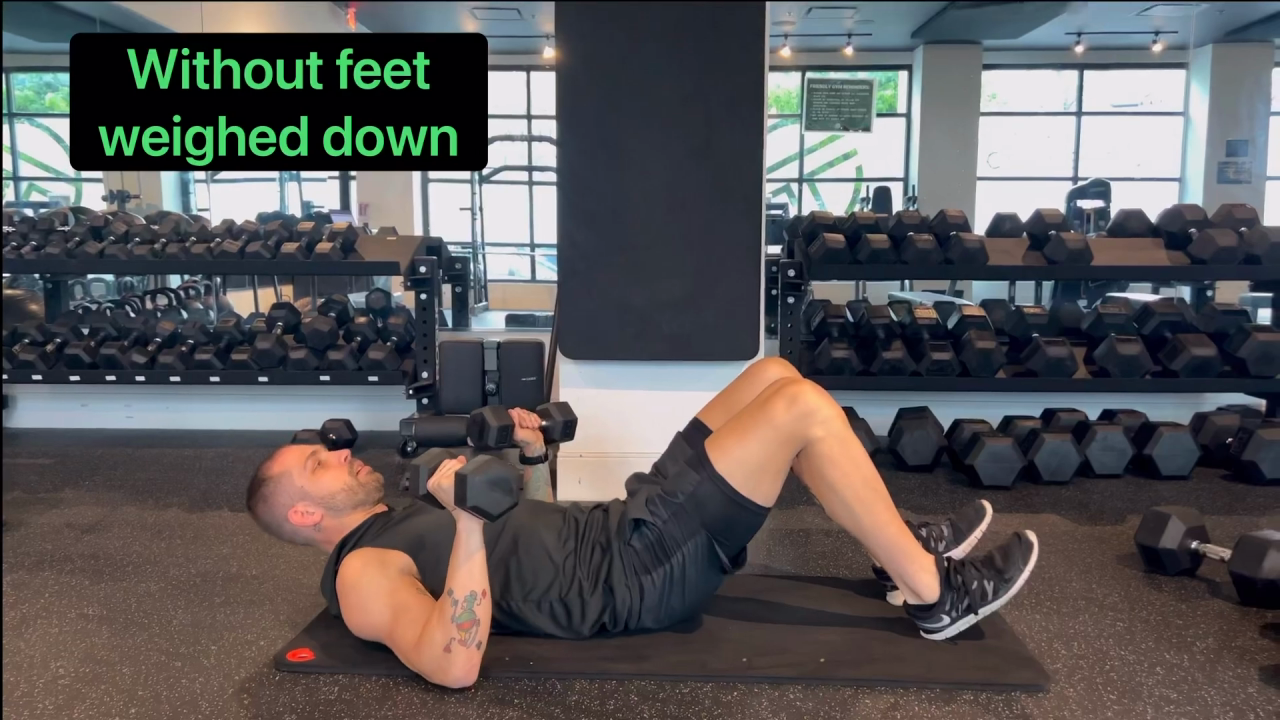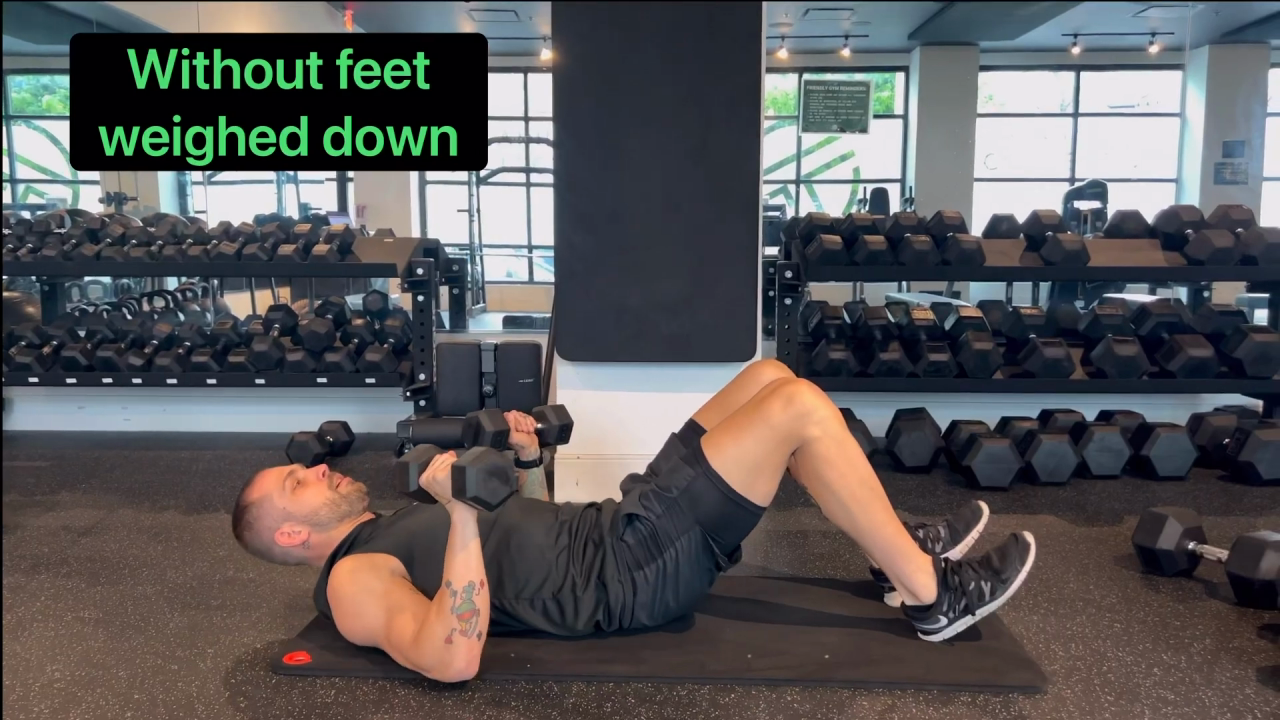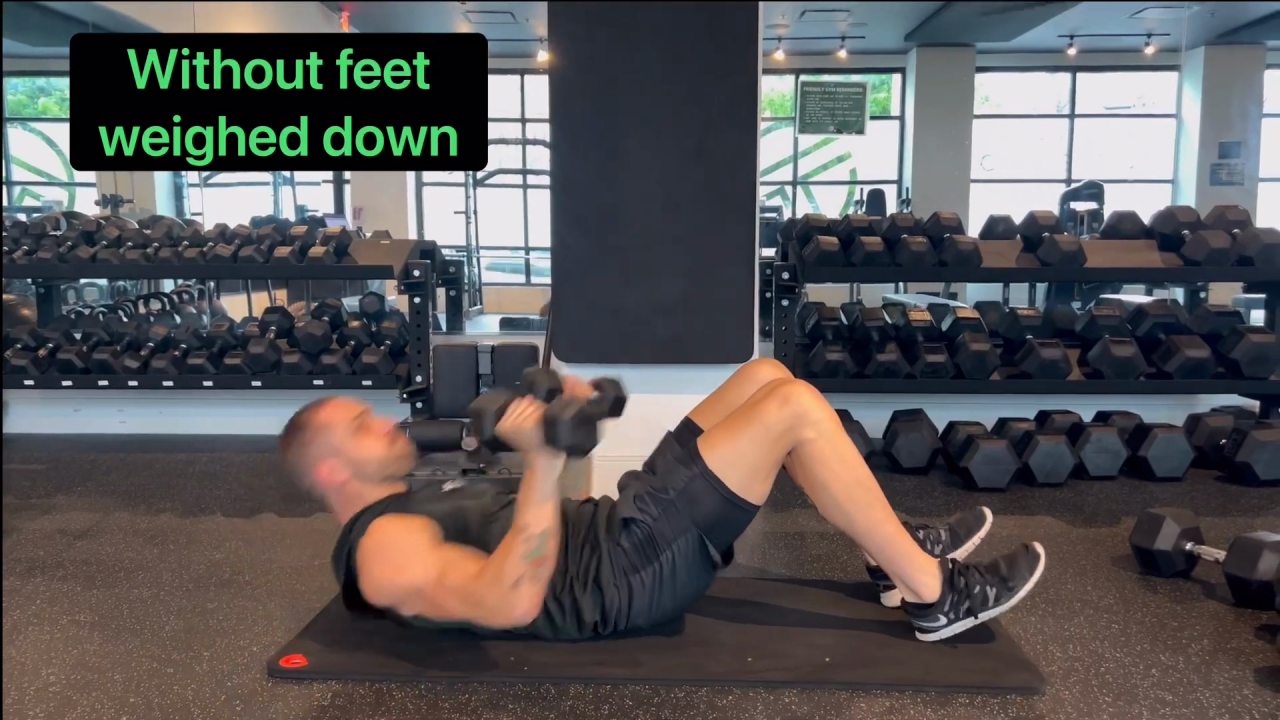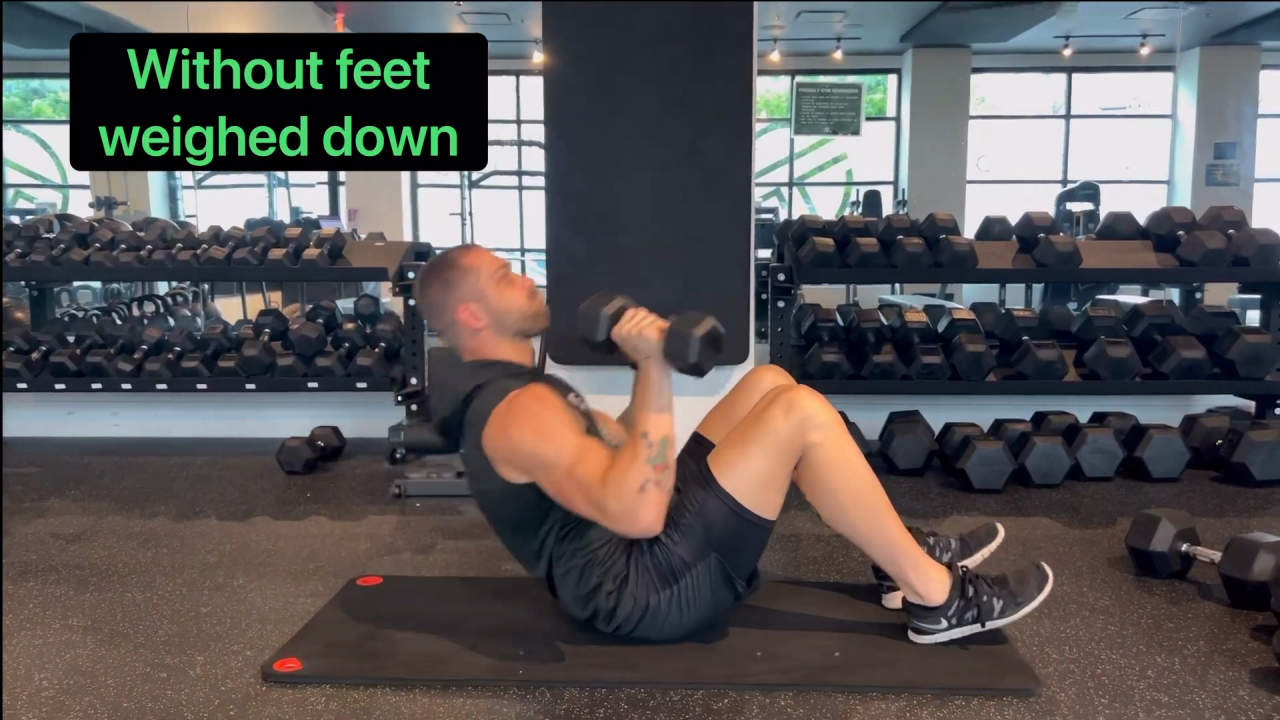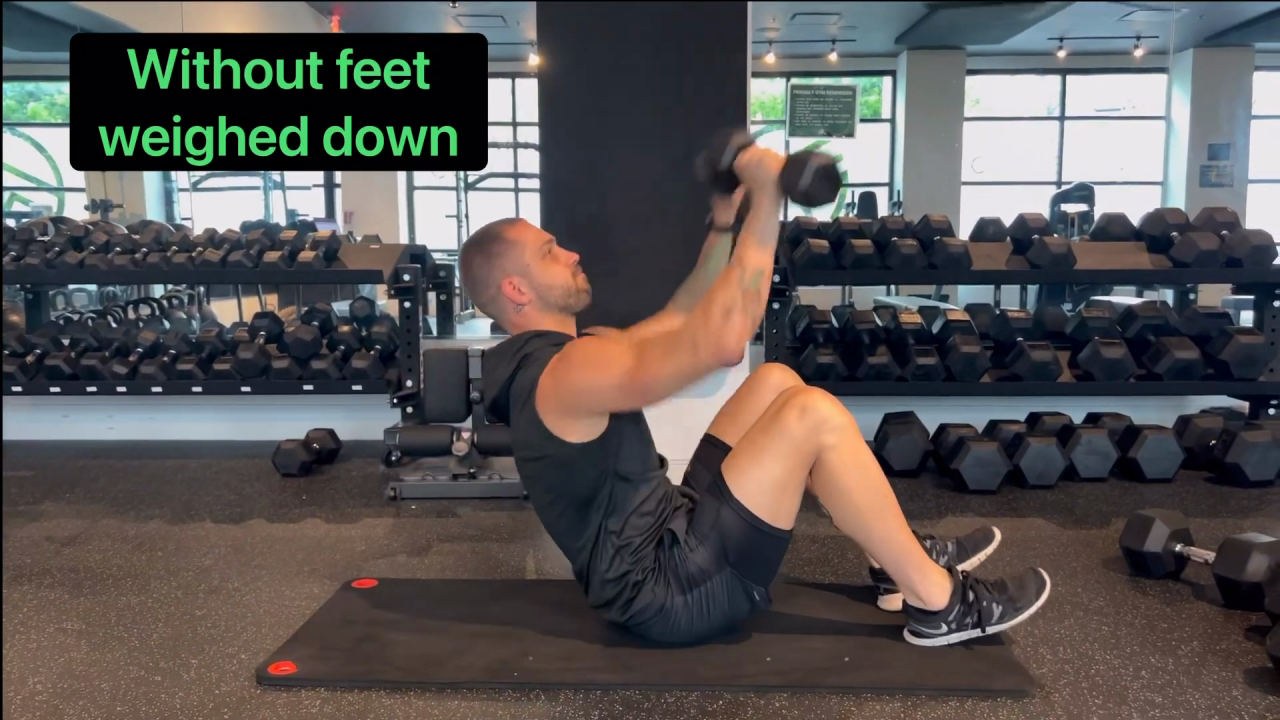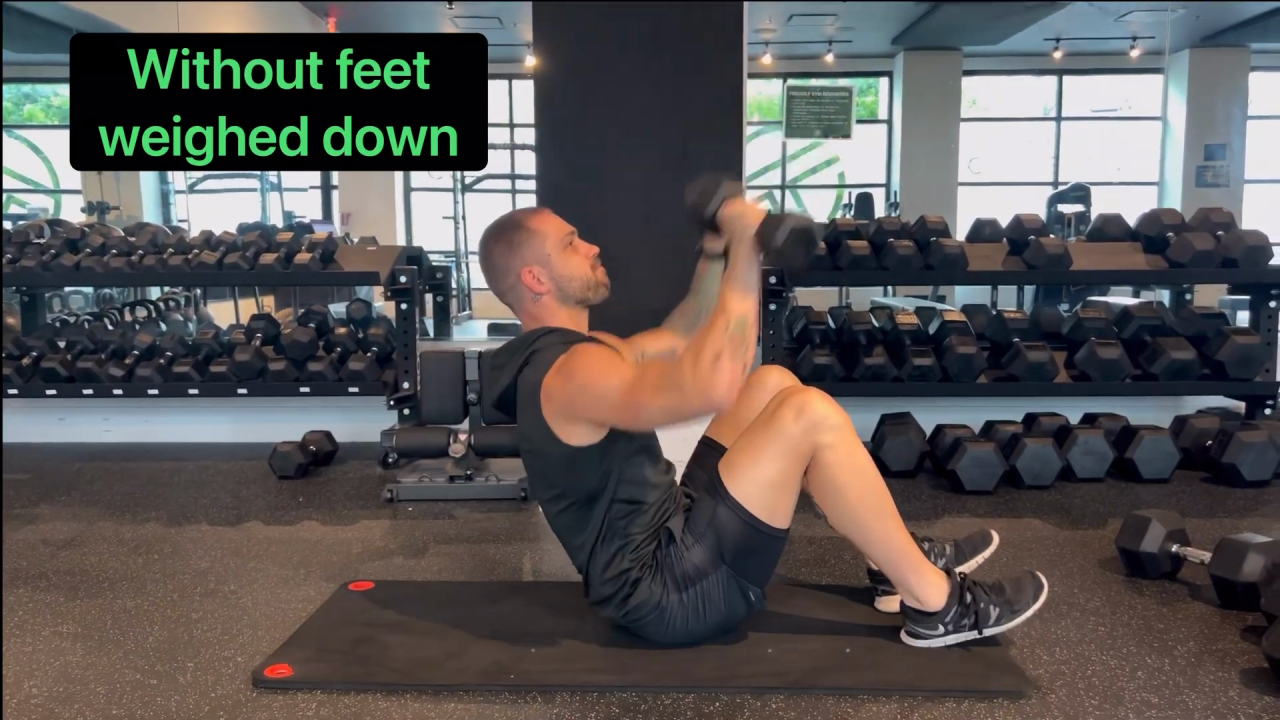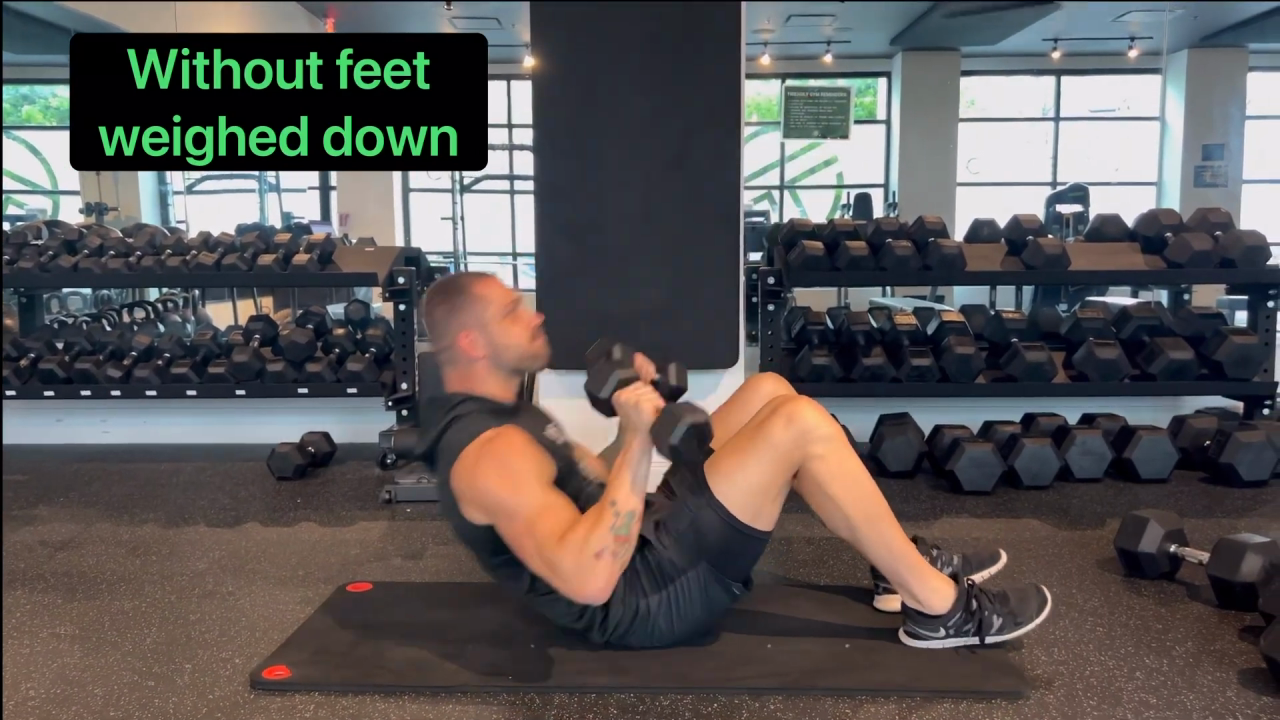
dt=0.3s
person 1, frame 1
left shoulder: (398, 528)
right shoulder: (364, 573)
right elbow: (456, 665)
left wrist: (530, 457)
right wrist: (467, 518)
left hip: (621, 528)
right hip: (640, 572)
left knee: (772, 375)
right knee: (803, 407)
left ankle: (900, 544)
right ankle: (935, 593)
person 1, frame 2
left shoulder: (393, 532)
right shoulder: (356, 579)
right elbow: (455, 660)
left wrist: (526, 463)
right wrist: (462, 513)
left hip: (621, 527)
right hip: (634, 572)
left knee: (772, 377)
right knee: (801, 408)
left ankle: (899, 550)
right ankle: (933, 593)
person 1, frame 3
left shoulder: (413, 507)
right shoulder: (387, 547)
right elbow: (512, 603)
right wrist: (540, 455)
left hip: (618, 523)
right hip: (634, 571)
left knee: (765, 376)
right knee: (792, 407)
left ankle: (892, 548)
right ankle: (934, 594)
person 1, frame 4
left shoulder: (517, 393)
right shoulder: (518, 412)
left elbow: (622, 444)
right elbow: (637, 511)
left wrist: (648, 364)
right wrist: (655, 368)
left hip: (655, 557)
right hip: (652, 590)
left knee: (770, 384)
right knee: (799, 412)
left ankle: (905, 556)
right ankle: (937, 601)
person 1, frame 5
left shoulder: (560, 351)
right shoulder: (570, 375)
left elbow: (681, 321)
right elbow: (724, 340)
left wrist: (726, 216)
right wrist: (765, 198)
left hip: (670, 540)
right hip: (665, 592)
left knee: (775, 384)
right knee: (815, 416)
left ankle: (902, 562)
right ankle: (940, 604)
person 1, frame 6
left shoulder: (566, 355)
right shoulder: (572, 373)
left elbow: (678, 342)
right elbow: (713, 389)
left wrist: (715, 250)
right wrist: (744, 254)
left hip: (670, 545)
right hip: (667, 591)
left knee: (775, 385)
right knee: (810, 414)
left ankle: (901, 564)
right ankle: (934, 604)
person 1, frame 7
left shoulder: (501, 422)
right shoulder: (490, 454)
right elbow: (589, 578)
left wrist: (636, 409)
right wrist: (637, 432)
left hip: (653, 539)
right hip: (648, 600)
left knee: (769, 392)
right knee: (800, 422)
left ankle: (898, 570)
right ankle: (939, 605)
